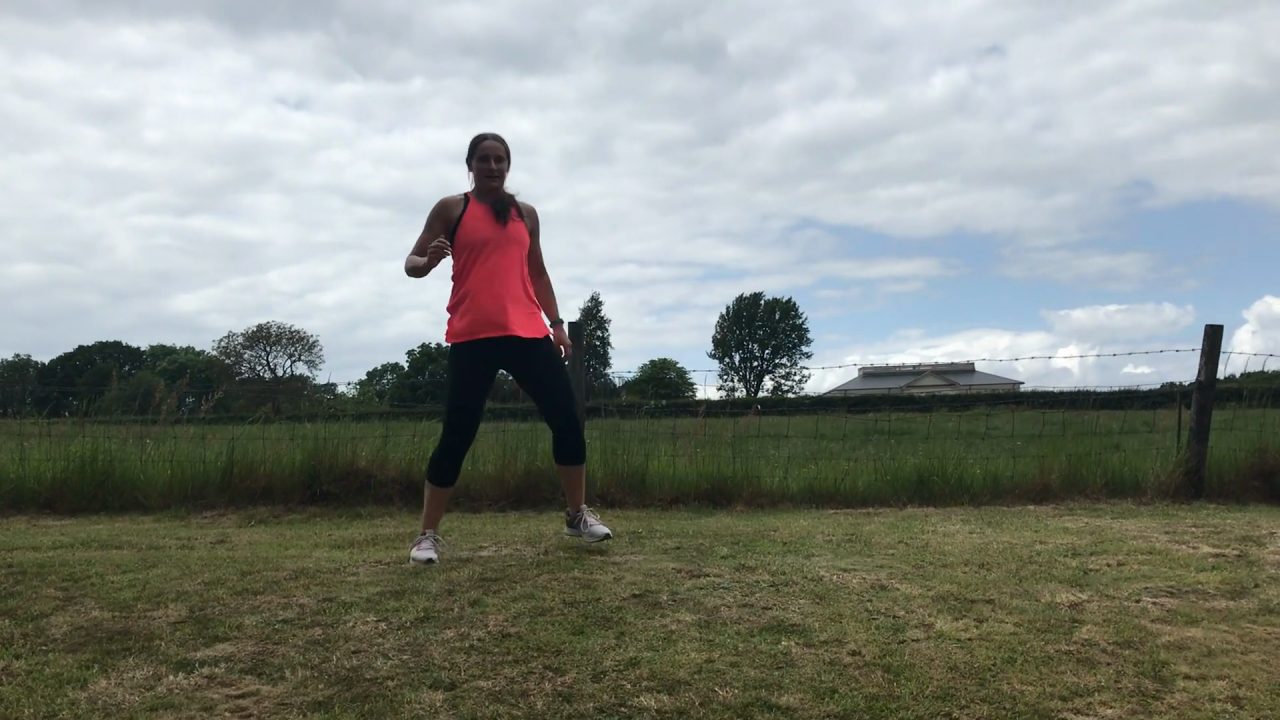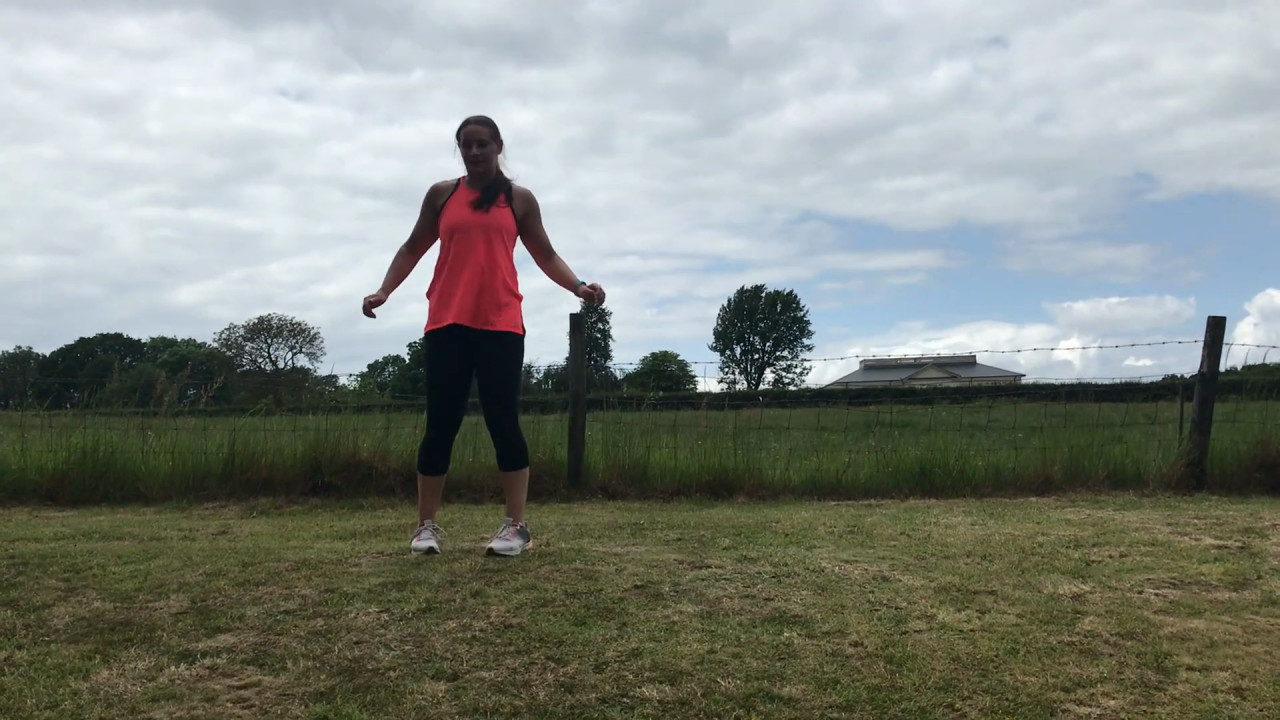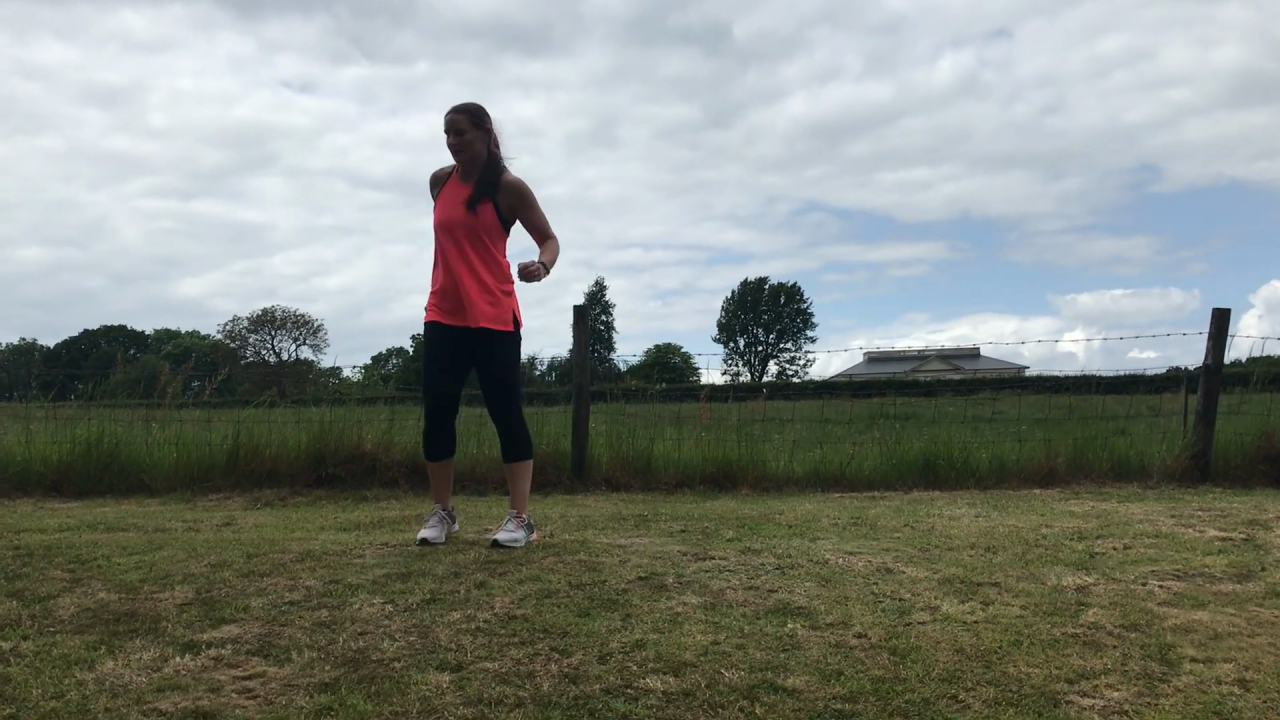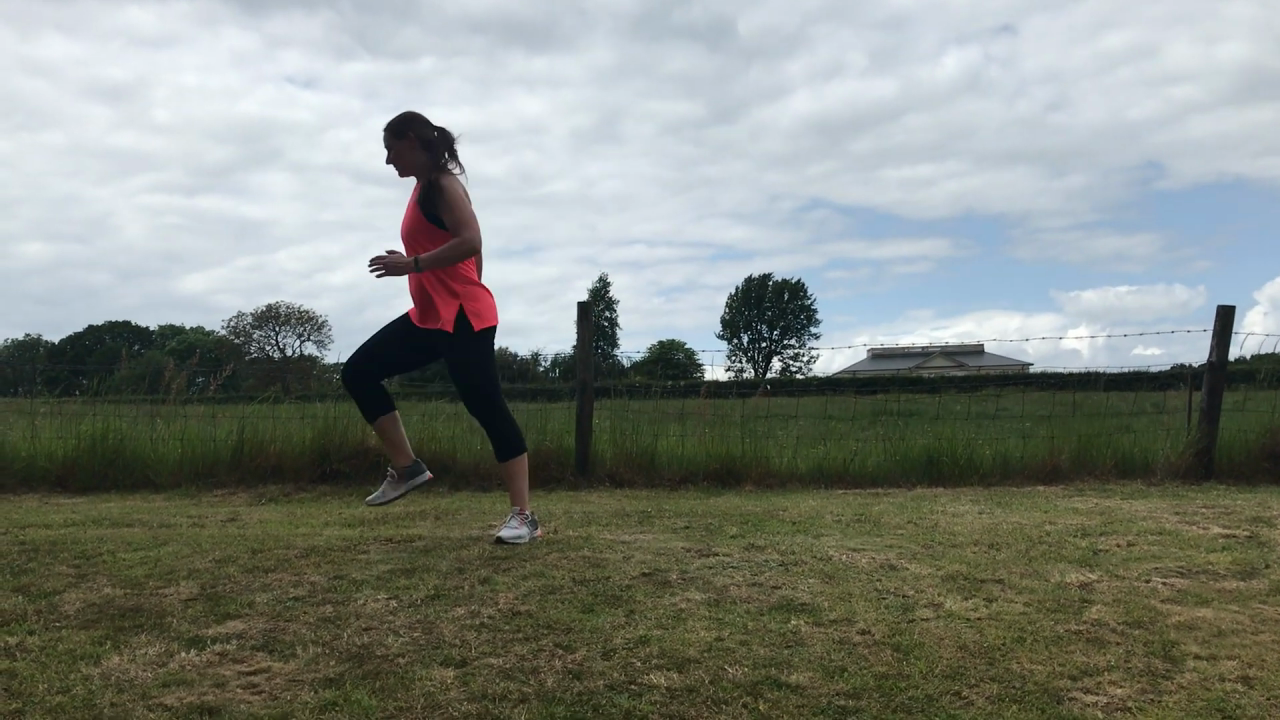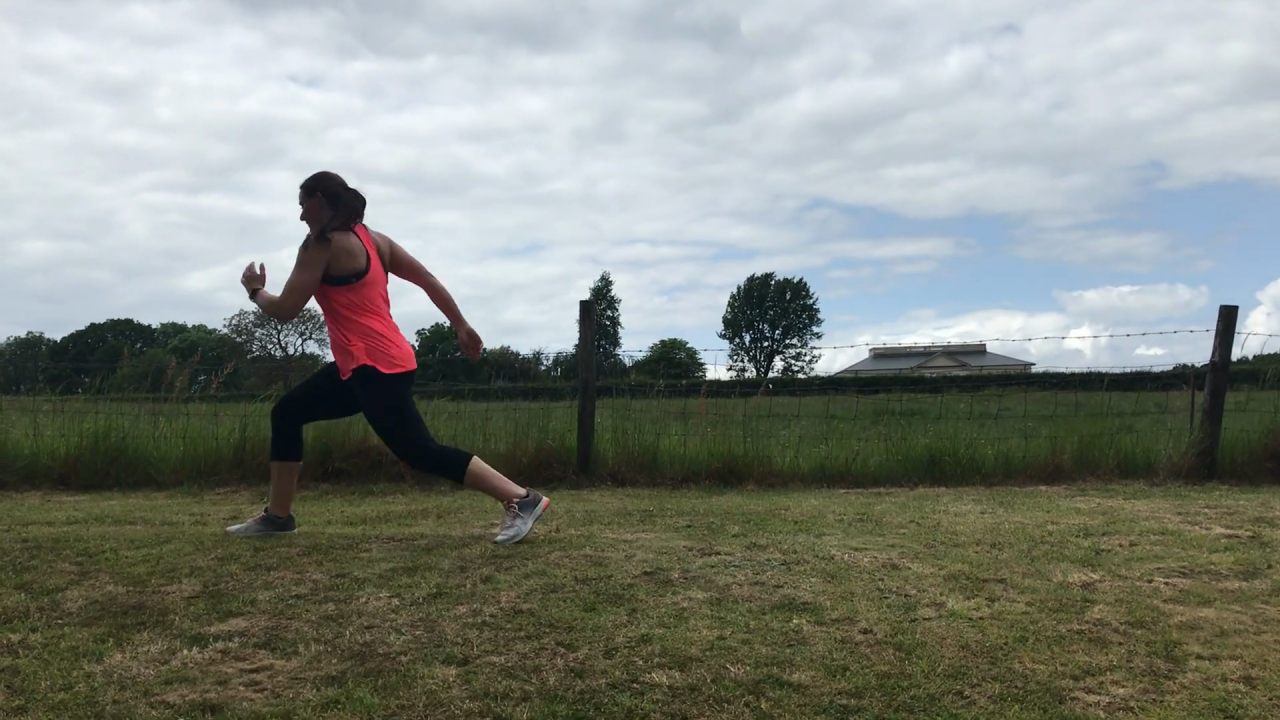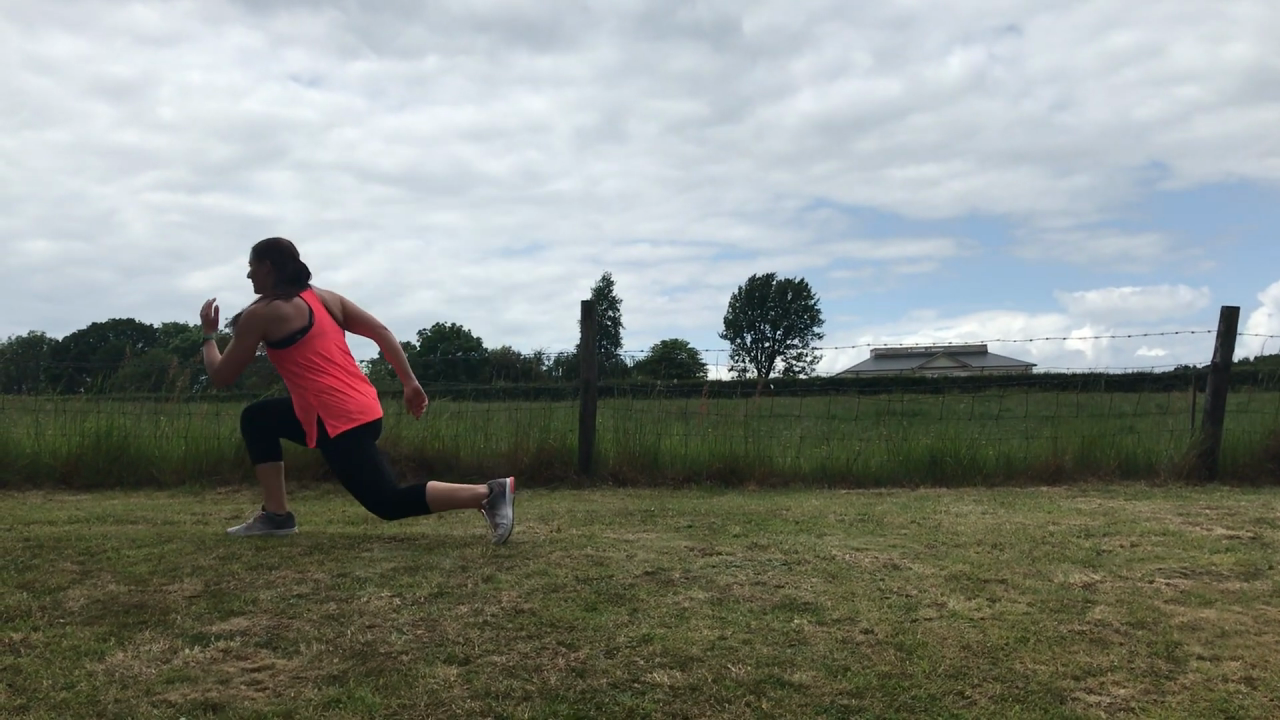
dt=0.3s
person 1, frame 1
left shoulder: (526, 213)
right shoulder: (452, 208)
right elbow: (414, 261)
left wrist: (557, 323)
right wrist: (428, 260)
left hip: (529, 333)
right hip: (471, 335)
left knee: (566, 417)
right knee: (457, 433)
left ankle: (578, 513)
right ankle: (428, 535)
person 1, frame 2
left shoulder: (519, 198)
right shoulder: (442, 194)
left elbow: (545, 255)
right elbow: (414, 247)
left wrist: (579, 287)
right wrist: (384, 292)
left hip: (500, 324)
right hip: (447, 322)
left knee: (502, 419)
right knee: (441, 423)
left ankle: (516, 525)
right ankle: (426, 524)
person 1, frame 3
left shoulder: (508, 185)
right shoulder: (439, 181)
left elbow: (548, 239)
left wrist: (540, 266)
left hip: (495, 317)
right hip: (444, 315)
left knee: (505, 412)
right knee: (439, 409)
left ankle: (520, 518)
right ankle: (441, 510)
person 1, frame 4
left shoulder: (443, 185)
right shoulder: (423, 186)
left elbow: (469, 240)
left wrist: (413, 265)
left hip: (464, 316)
right hip: (427, 315)
left knee: (487, 409)
right knee: (357, 372)
left ankle: (523, 515)
right ankle: (406, 467)
person 1, frame 5
left shoulder: (322, 244)
right shoulder: (372, 239)
left elbow: (285, 309)
right elbow: (428, 280)
left wrist: (255, 290)
right wrist: (461, 326)
left hip: (373, 366)
right hip: (367, 363)
left knee: (420, 451)
right knee: (287, 412)
left ankle: (520, 501)
right ankle: (278, 515)
person 1, frame 6
left shoulder: (261, 314)
right shoulder: (325, 298)
left elbow: (222, 377)
right elbow: (381, 332)
left wrist: (208, 335)
right wrist: (409, 383)
left hip: (338, 417)
right hip: (355, 406)
left knee: (386, 501)
right knee: (255, 419)
left ankle: (490, 493)
right ankle: (275, 514)
